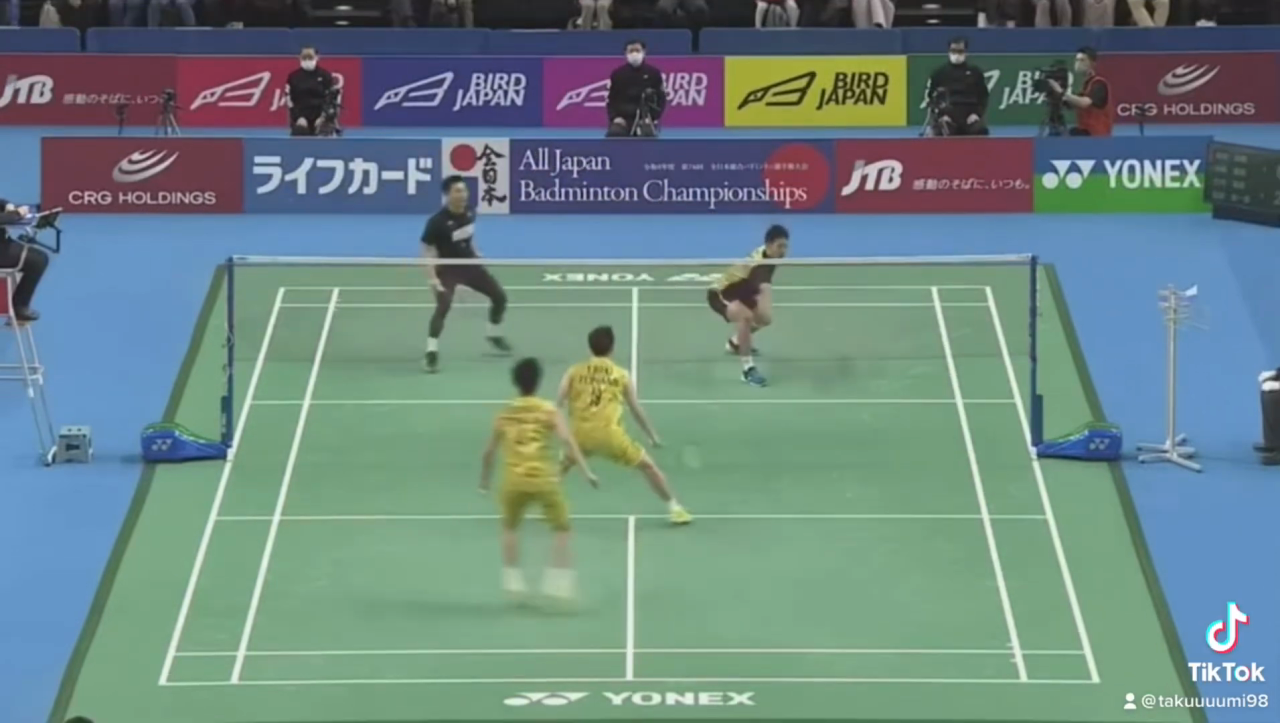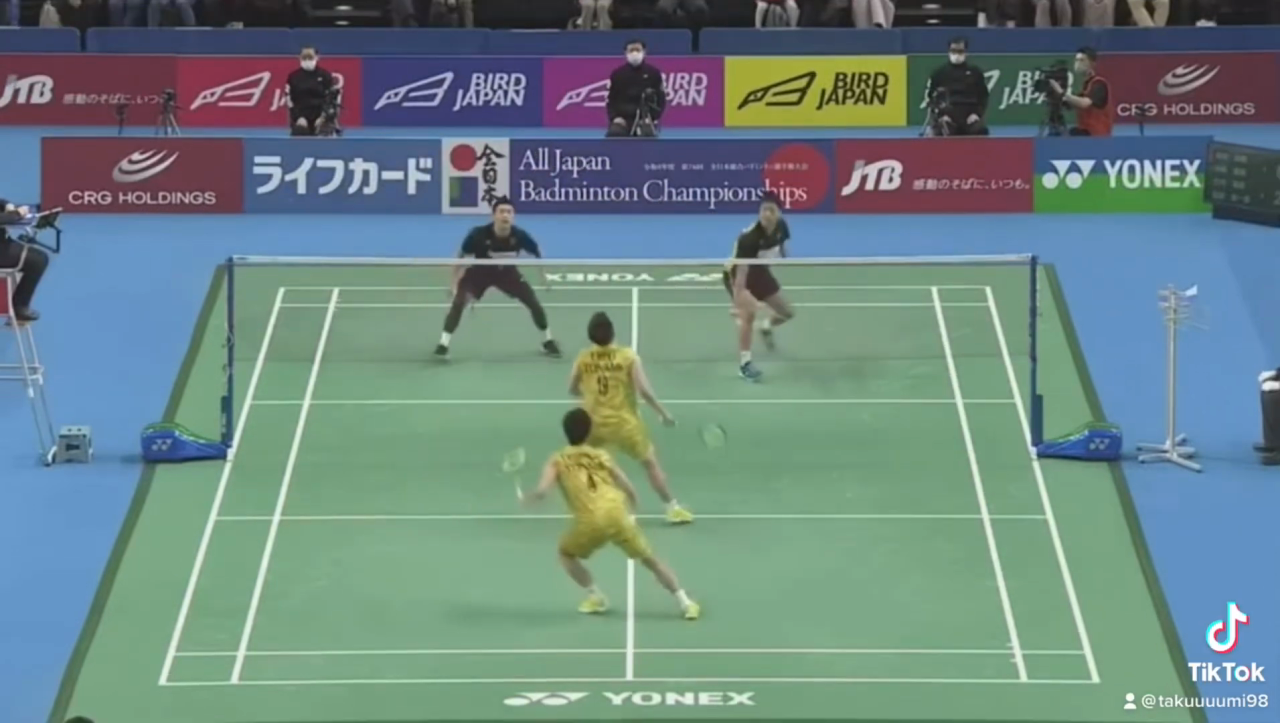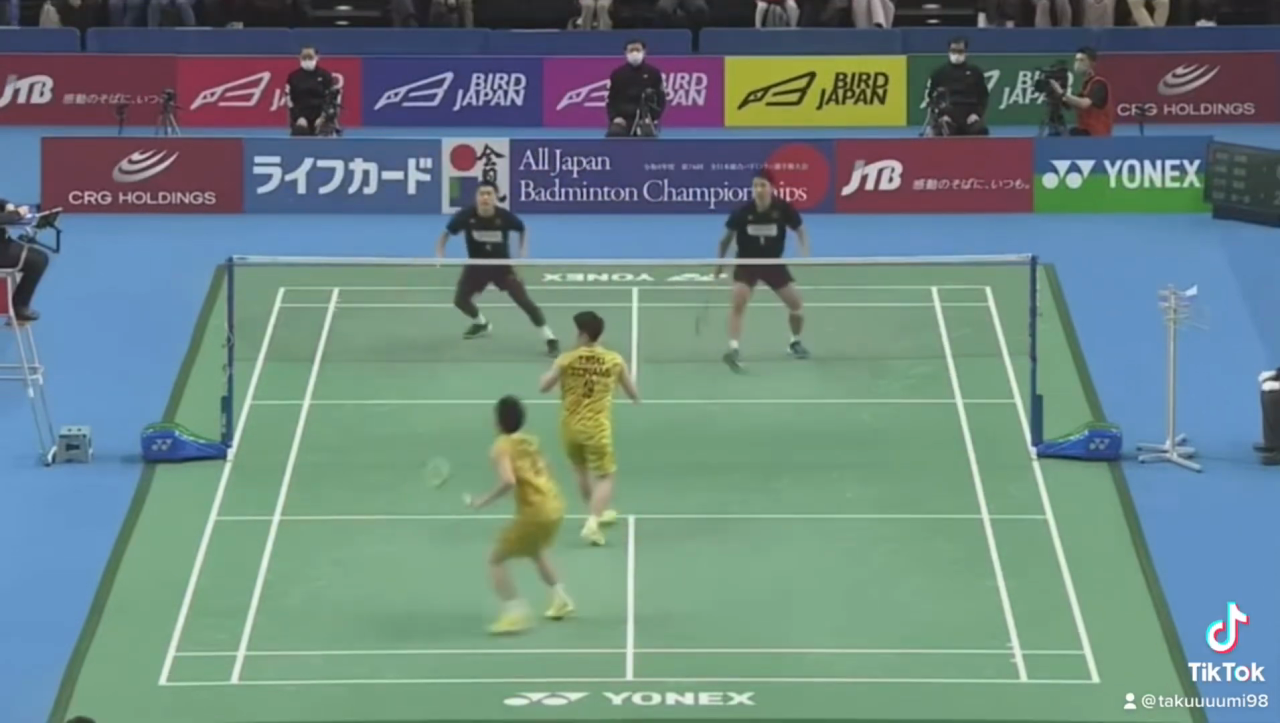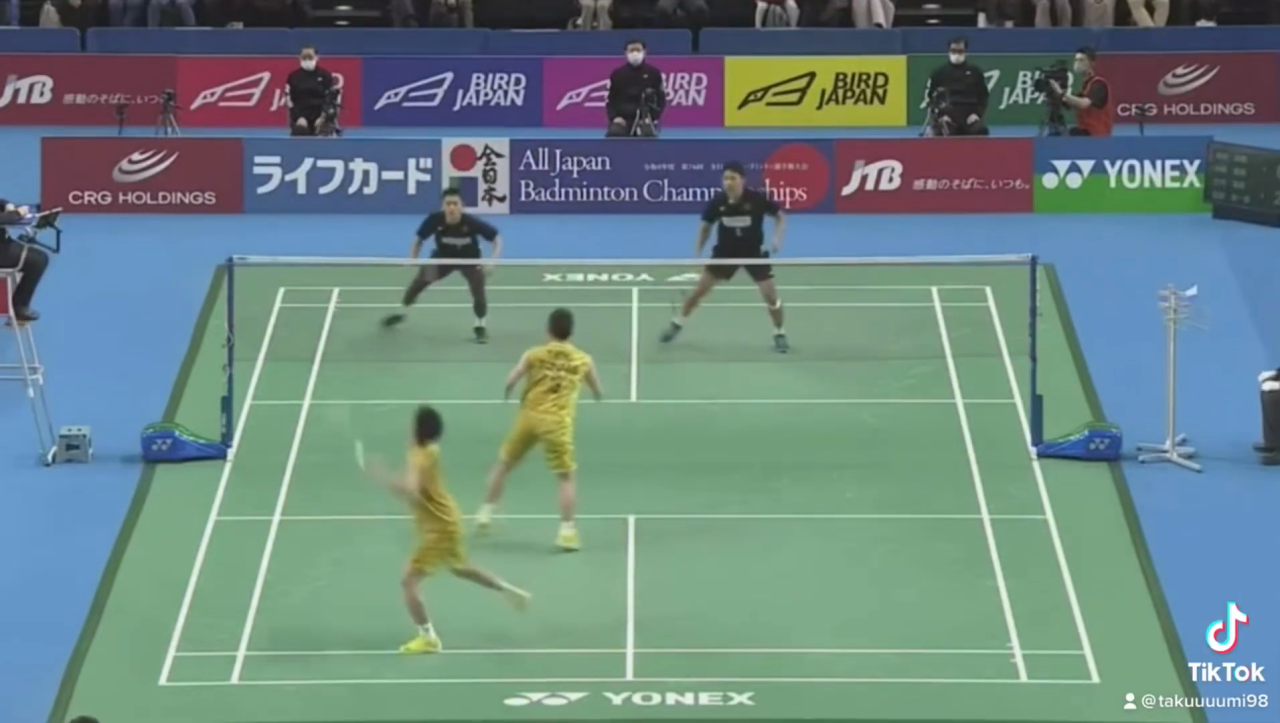
dt=0.3s
person 1, frame 1
left shoulder: (504, 415)
right shoulder: (549, 411)
left elbow: (488, 452)
right elbow: (567, 439)
left wrist: (484, 481)
right wrist: (586, 470)
left hip: (514, 480)
right hip: (542, 479)
left knee: (510, 528)
right knee: (561, 530)
left ankle: (514, 579)
right ankle: (557, 578)
person 1, frame 2
left shoulder: (556, 461)
right shoulder: (602, 456)
left elbow: (542, 490)
right elbow: (629, 490)
left wrist: (528, 499)
right wrist: (630, 512)
left hip: (589, 523)
right hip: (616, 517)
left knee: (566, 554)
right knee: (650, 560)
left ankle: (595, 597)
right ankle: (686, 603)
person 1, frame 3
left shoulder: (501, 449)
right shoulder: (529, 442)
left elbow: (508, 481)
left wrist: (485, 501)
left hip: (535, 513)
right hip: (554, 508)
left knee: (496, 561)
right knee: (535, 553)
left ankle: (516, 613)
right ankle: (561, 600)
person 1, frame 4
left shoulder: (420, 459)
right shoulder: (429, 452)
left elbow: (411, 493)
left wrist: (386, 477)
left hip: (440, 528)
right hip: (447, 523)
left knee: (409, 581)
right knee: (459, 567)
left ankle: (428, 637)
right ankle: (512, 592)
person 2, frame 1
left shoulder: (575, 372)
right shoulder: (621, 374)
left elbow: (559, 401)
right elbow: (636, 409)
right wrist: (652, 436)
left hip: (581, 434)
right hip: (609, 435)
left knee: (564, 464)
right knee: (648, 466)
right ankle: (674, 508)
person 2, frame 2
left shoulder: (582, 359)
right shoulder: (629, 356)
left elbow: (573, 390)
right elbow: (644, 390)
right wrist: (664, 414)
left hip: (592, 424)
right hip: (622, 423)
right knee: (650, 463)
right ankle: (673, 509)
person 2, frame 3
left shoulder: (566, 360)
right shoulder: (615, 360)
left elbow: (543, 387)
right elbow: (634, 394)
left wrist: (548, 375)
right wrist: (636, 398)
left hip: (570, 426)
right hip: (596, 428)
left knee: (582, 469)
right knee: (605, 477)
left ankle: (598, 513)
right ankle: (592, 525)
person 2, frame 4
left shoulder: (534, 354)
right shoulder: (584, 360)
left elbow: (510, 382)
right elbow: (599, 394)
left wrist: (507, 391)
left hip: (530, 419)
right hip: (558, 425)
left knee: (503, 466)
right knee: (567, 478)
left ankle: (485, 514)
right ankle: (567, 531)
person 3, frame 1
left shoulder: (766, 254)
right shoulder: (761, 265)
right elbow: (765, 290)
right wrist: (767, 310)
left hip: (739, 291)
right hip: (721, 293)
left knee: (764, 319)
right knee: (745, 317)
left ankle: (735, 343)
right ankle: (748, 368)
person 3, frame 2
left shoulder: (781, 227)
right shoulder: (749, 237)
right elbow: (741, 270)
left wrist: (783, 255)
right wrist: (738, 303)
left hip: (761, 273)
right hip: (737, 274)
left knee: (787, 312)
right knee: (749, 311)
left ankle: (766, 328)
right ankle: (745, 363)
person 3, frame 3
left shoulder: (784, 208)
right shoulder: (742, 212)
left elbow: (800, 230)
right elbow: (727, 237)
left wrist: (804, 250)
left hip: (774, 263)
right hip: (747, 262)
left knee: (795, 304)
right knee: (739, 301)
left ankle: (795, 341)
right ankle: (733, 350)
person 3, frame 4
left shoulder: (756, 199)
right shoulder: (716, 202)
left elbow: (780, 217)
right elbow: (705, 229)
left wrist: (778, 238)
right wrist: (698, 253)
left hip: (753, 252)
right hip: (724, 252)
left knee: (771, 297)
right knee: (699, 290)
left ankle: (779, 334)
right ankle: (677, 324)
person 4, frame 1
left shoulder: (469, 211)
right shoulder: (437, 220)
right elbow: (428, 250)
right wrist: (432, 277)
left hip: (469, 263)
right hip: (446, 267)
left knee: (499, 297)
right knee: (444, 306)
left ankle: (494, 334)
right ankle: (431, 352)
person 4, frame 2
left shoulder: (519, 235)
right shoulder: (478, 234)
left elbow: (537, 255)
right elbow: (462, 258)
right wrist: (455, 283)
left hip: (507, 273)
right hip: (479, 272)
left knee: (533, 303)
right knee: (458, 302)
left ankle: (547, 339)
right ankle: (444, 343)
person 4, frame 3
left shoulder: (505, 216)
right shoulder: (465, 215)
left elbow: (522, 229)
right elbow: (447, 233)
left wrist: (523, 250)
right wrist: (439, 253)
left hip: (502, 265)
right hip: (476, 266)
left knee: (524, 301)
right knee: (460, 301)
left ankle: (550, 337)
right ankle: (480, 323)
person 4, frame 4
left shoulder: (472, 223)
right shoulder: (434, 220)
left elbow: (497, 239)
right elbow: (419, 240)
left wrist: (493, 260)
left hip: (469, 258)
right hip: (442, 256)
left knee: (478, 290)
right knee: (416, 285)
left ankle: (480, 326)
right ankle: (401, 314)
